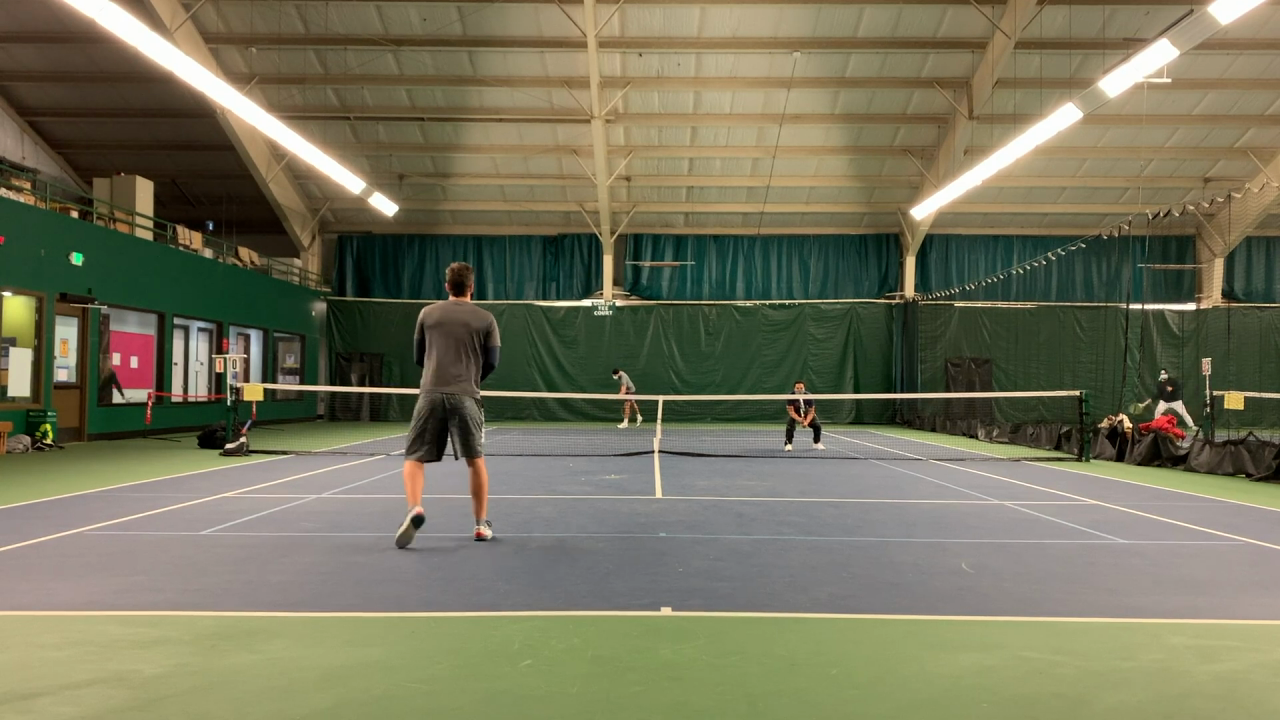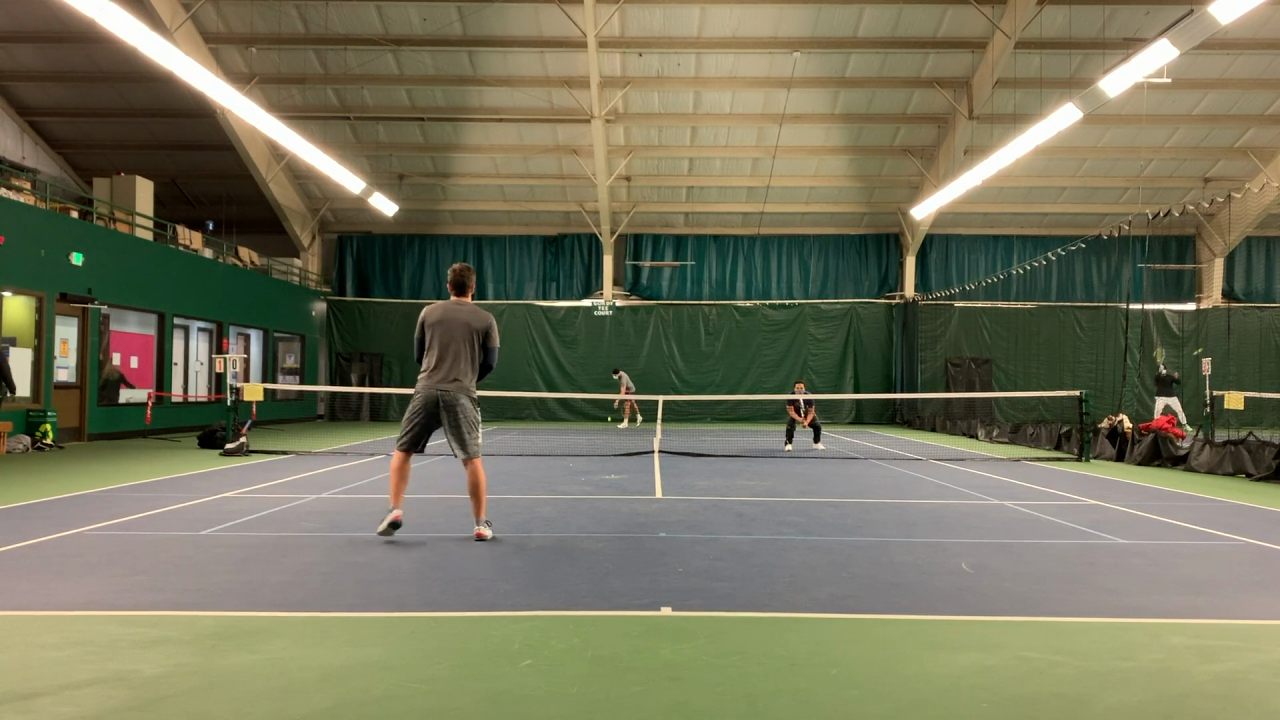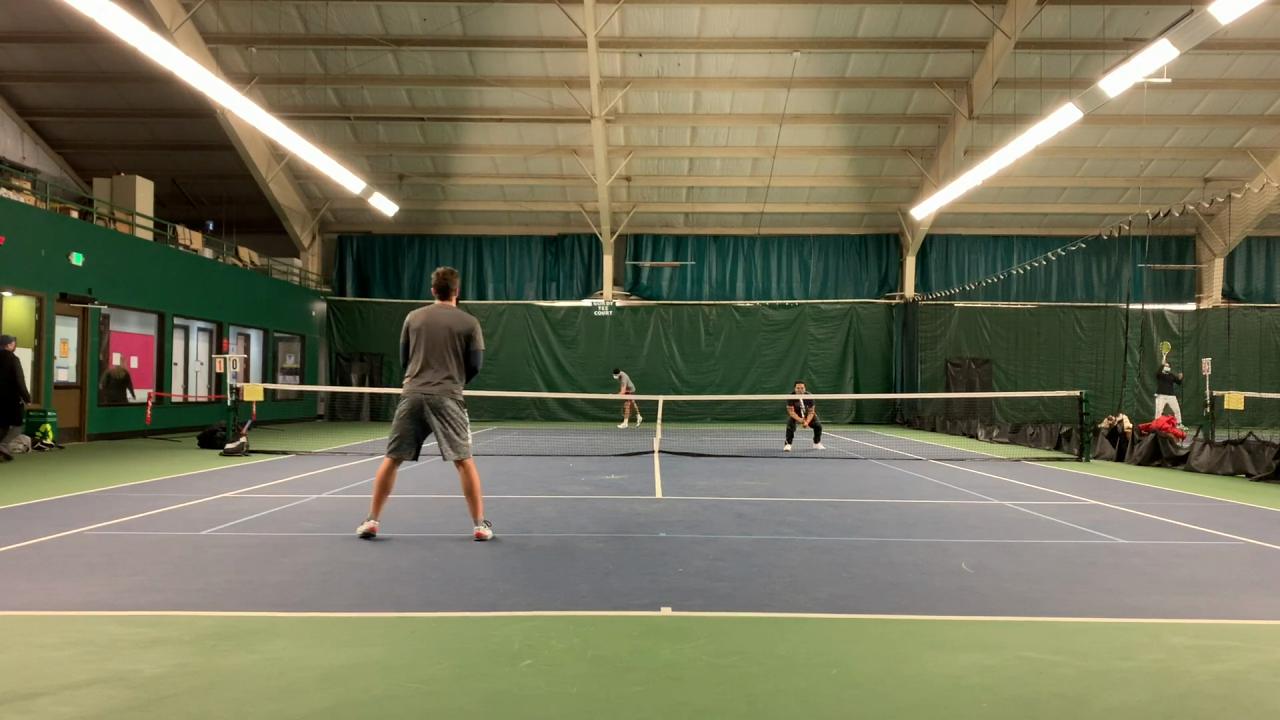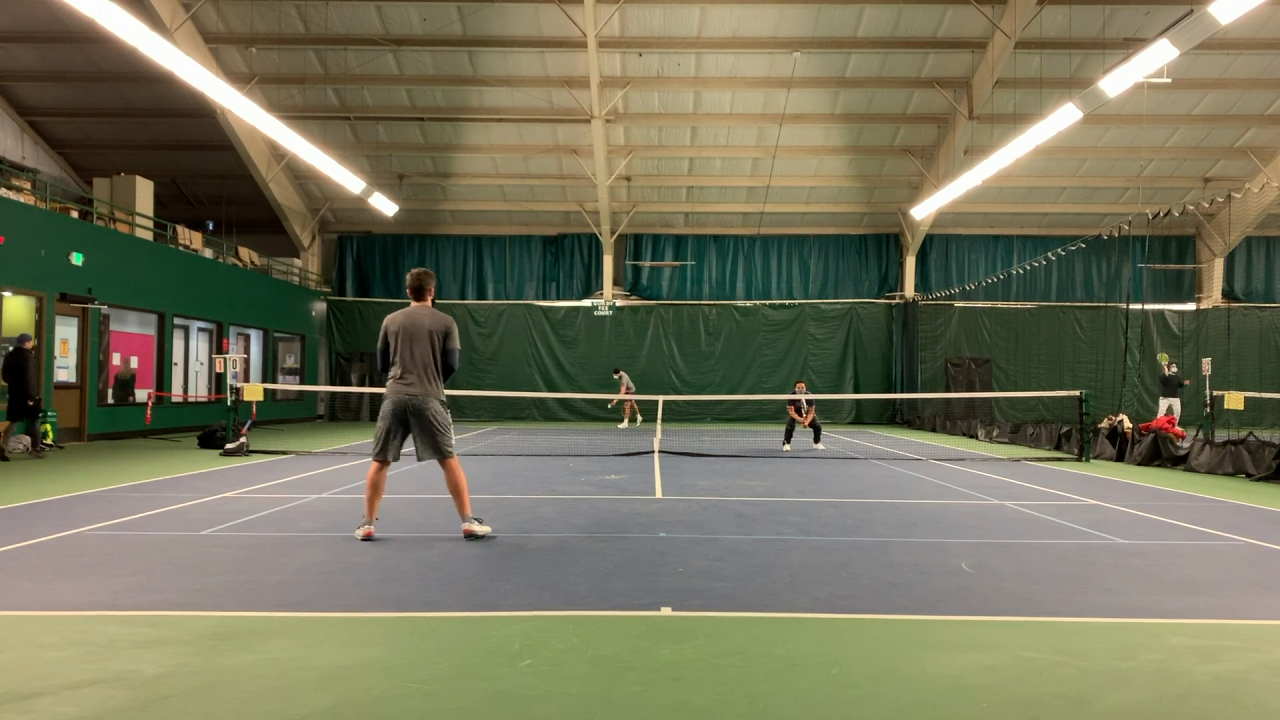
dt=0.2s
person 1, frame 1
left shoulder: (427, 314)
right shoulder: (486, 319)
left elbow: (419, 357)
right elbow: (492, 362)
left hip: (431, 395)
right hip: (465, 397)
left knee: (415, 458)
right knee: (475, 460)
left ankle: (415, 508)
right ankle: (481, 524)
person 1, frame 2
left shoulder: (428, 313)
right shoulder: (486, 320)
left elbow: (419, 354)
right elbow: (490, 362)
left hip: (427, 391)
right hip: (461, 395)
left knee: (403, 452)
right knee: (472, 459)
left ankle: (395, 510)
right ankle: (481, 525)
person 1, frame 3
left shoulder: (413, 318)
right shoulder: (469, 323)
left elbow: (405, 358)
right elbow: (474, 366)
left hip: (413, 396)
right hip: (447, 399)
left knee: (392, 459)
right knee: (464, 461)
left ankle: (372, 520)
right ankle: (480, 524)
person 1, frame 4
left shoulder: (390, 321)
right shoulder: (445, 323)
left elbow: (382, 363)
right elbow: (451, 365)
left hip: (395, 398)
right hip: (429, 399)
left knee: (380, 461)
right knee: (448, 460)
left ankle: (368, 524)
right ankle: (469, 521)
